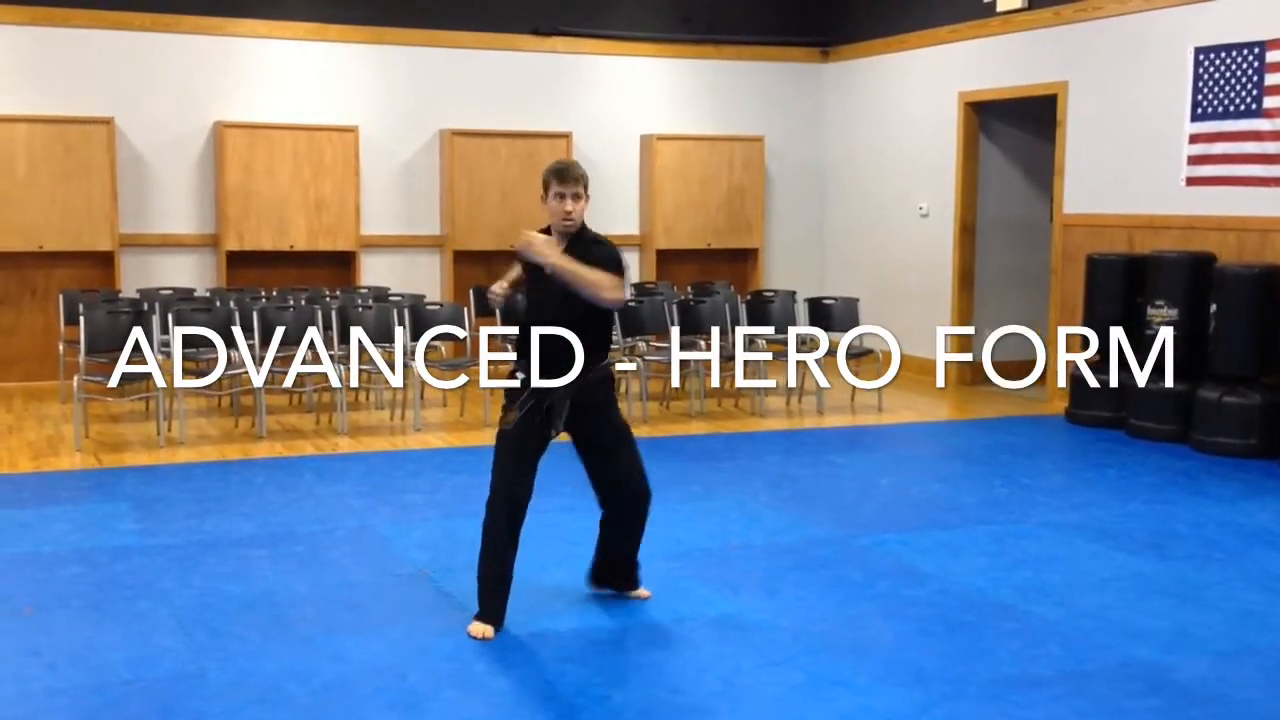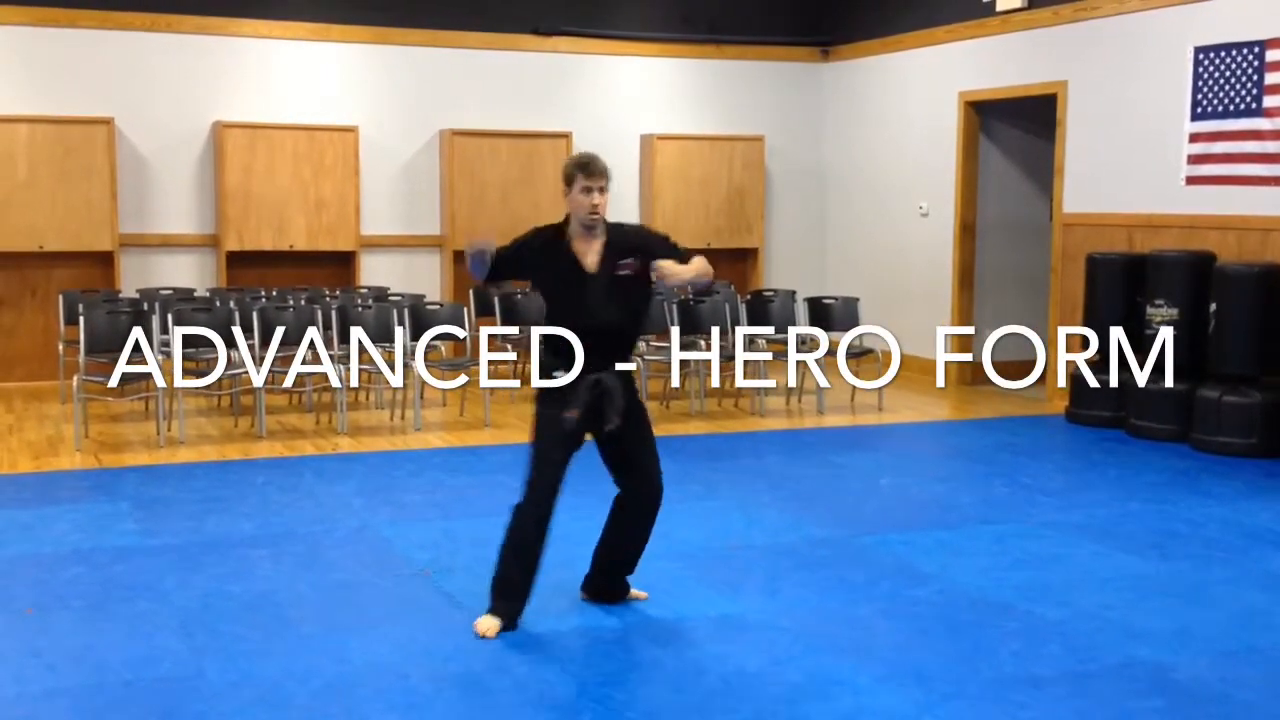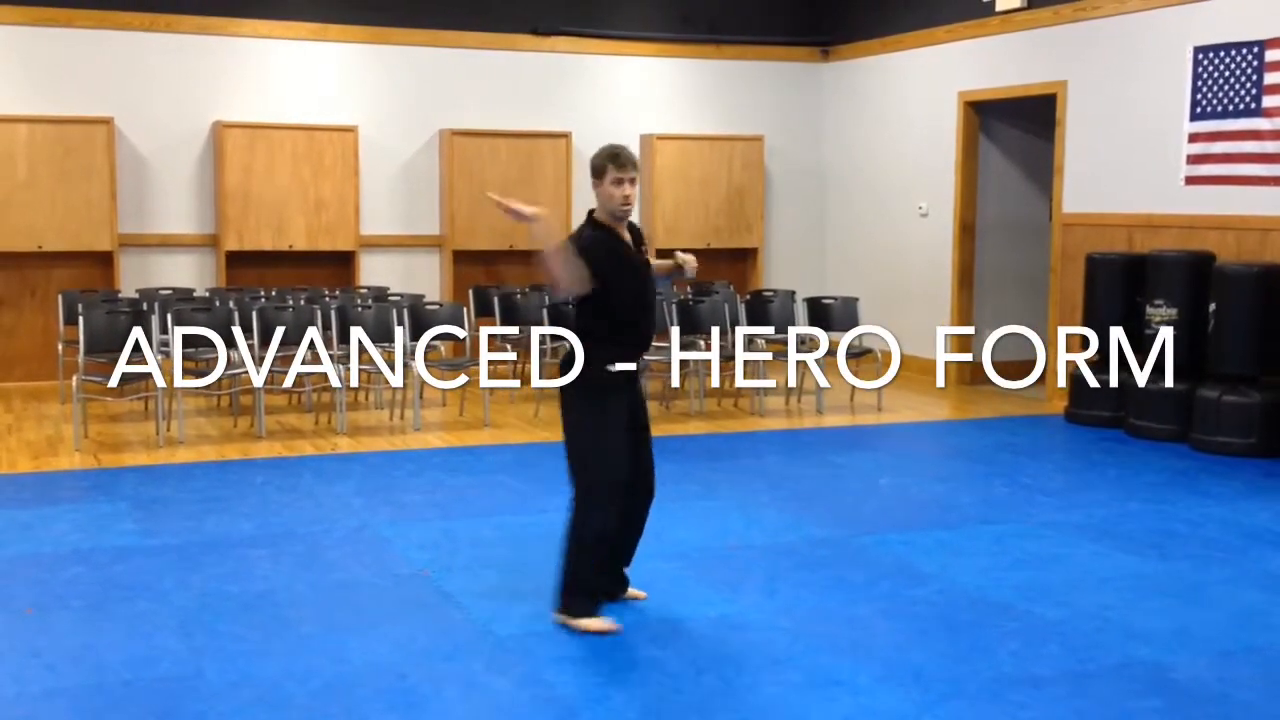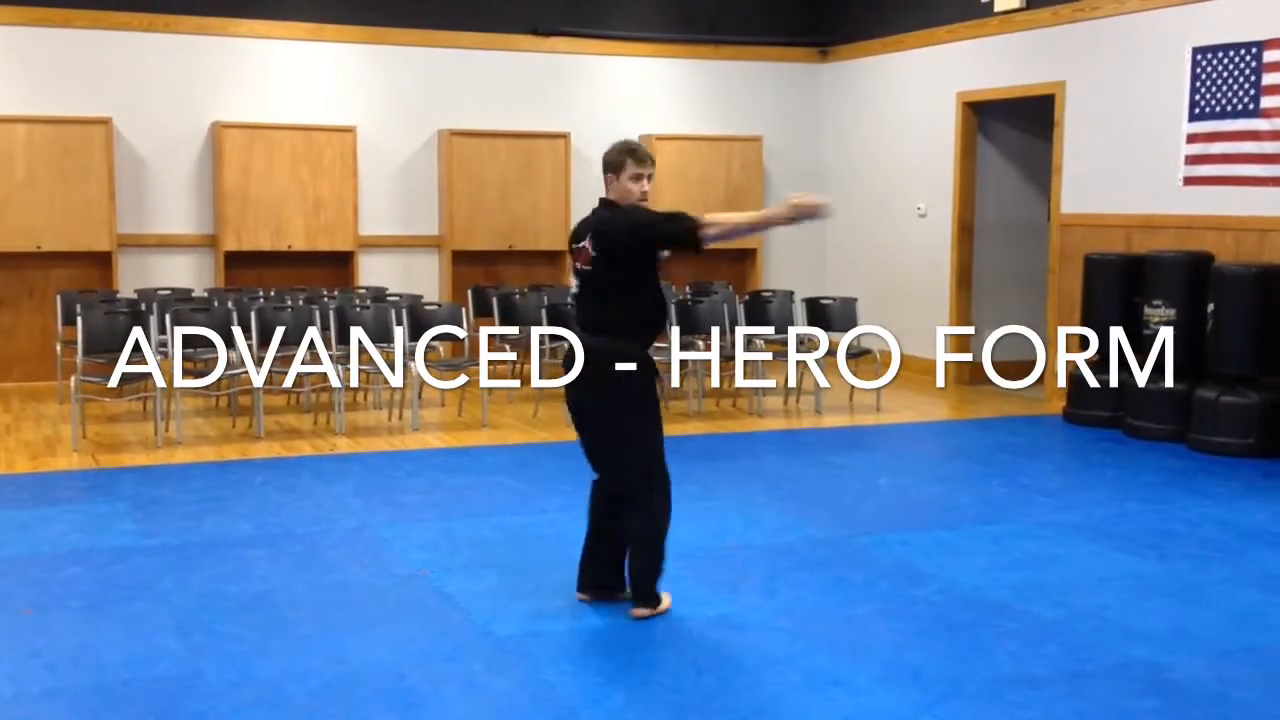
dt=0.2s
person 1, frame 1
left shoulder: (599, 250)
right shoulder: (540, 243)
left elbow: (611, 294)
left wrist: (553, 260)
right wrist: (507, 283)
left hip: (589, 389)
right hip: (534, 389)
left knee: (628, 490)
right knee: (506, 499)
left ankle: (615, 574)
right ankle: (489, 610)
person 1, frame 2
left shoulder: (636, 240)
right shoulder: (543, 243)
left elbow: (702, 271)
right elbow: (485, 273)
left wrist: (681, 269)
right wrist: (480, 253)
left hip: (617, 386)
right hip: (563, 386)
left knee: (644, 489)
right knee: (539, 496)
left ankle: (605, 584)
right ankle: (503, 606)
person 1, frame 3
left shoulder: (631, 233)
right shoulder: (589, 239)
right elbow: (571, 286)
left wrist: (675, 264)
right wrist: (542, 226)
left hip: (623, 376)
right hip: (593, 381)
left knee: (638, 485)
right knee: (602, 488)
left ankle: (606, 580)
right ankle: (578, 602)
person 1, frame 4
left shoulder: (587, 230)
right shoulder: (632, 224)
right elbow: (713, 229)
right wrist: (786, 213)
left hip: (590, 369)
right hip: (619, 371)
left knee: (614, 478)
right knee: (646, 482)
left ankle: (598, 581)
right ankle: (644, 594)
